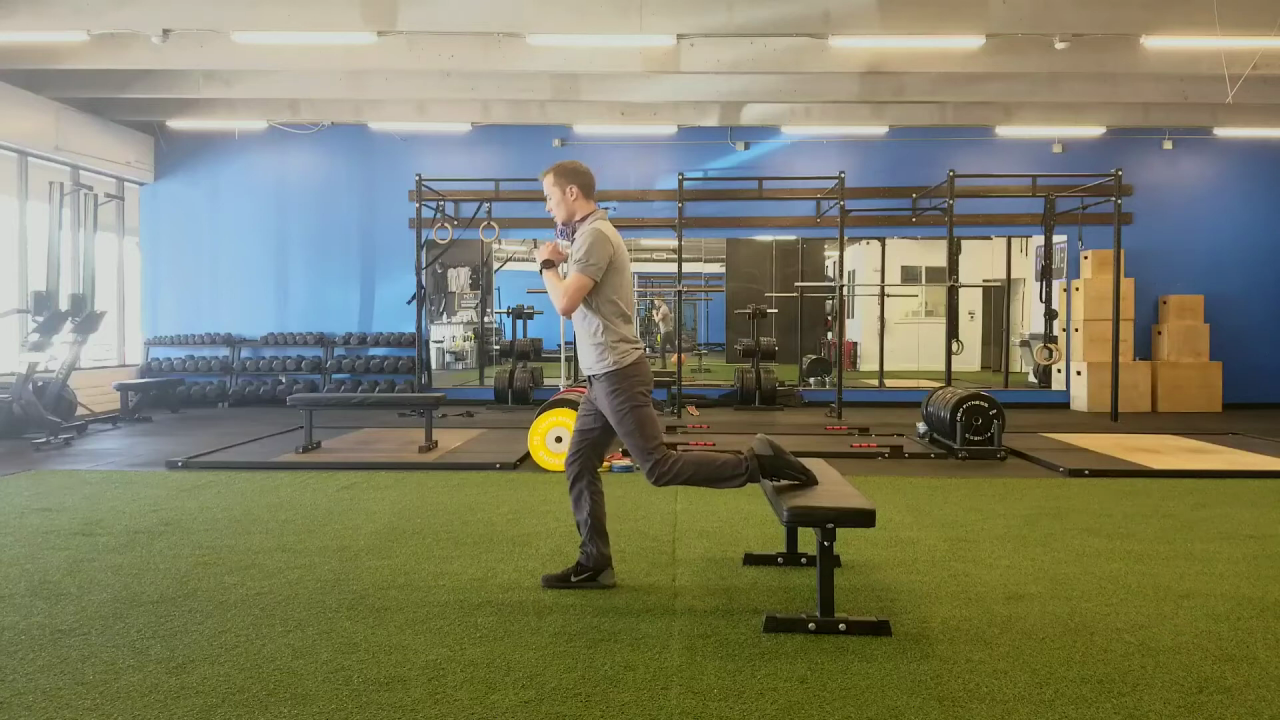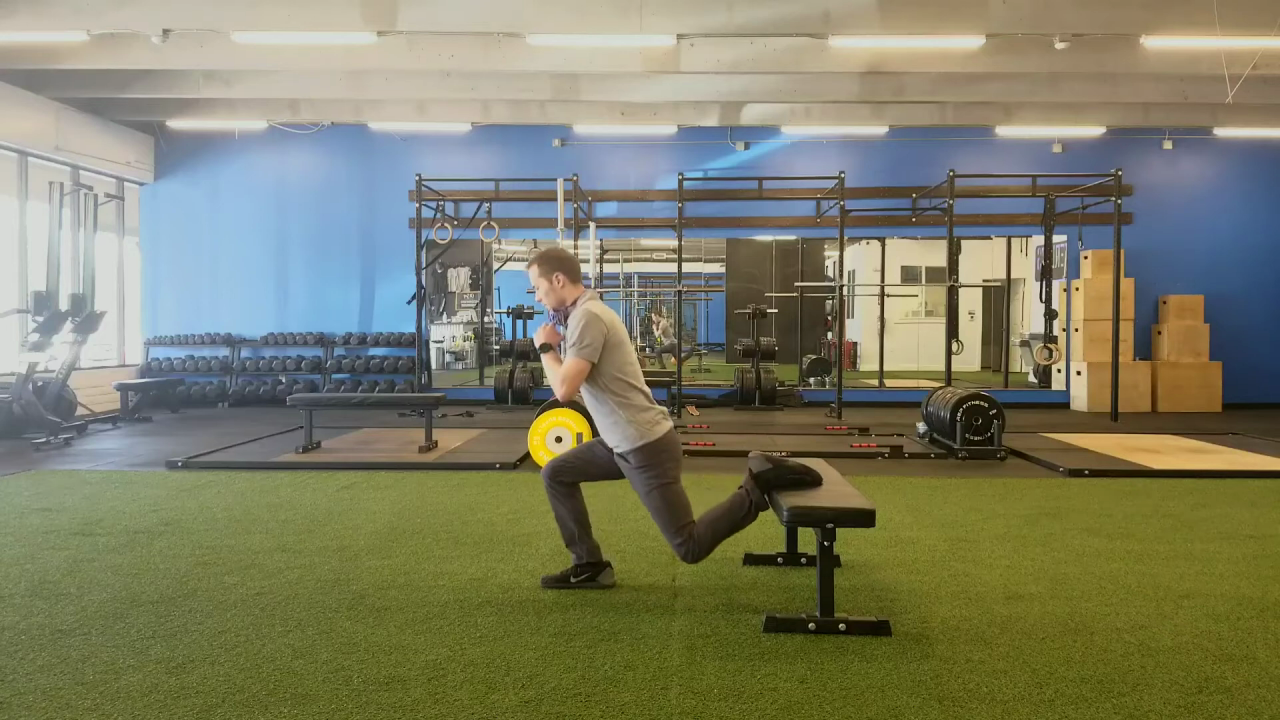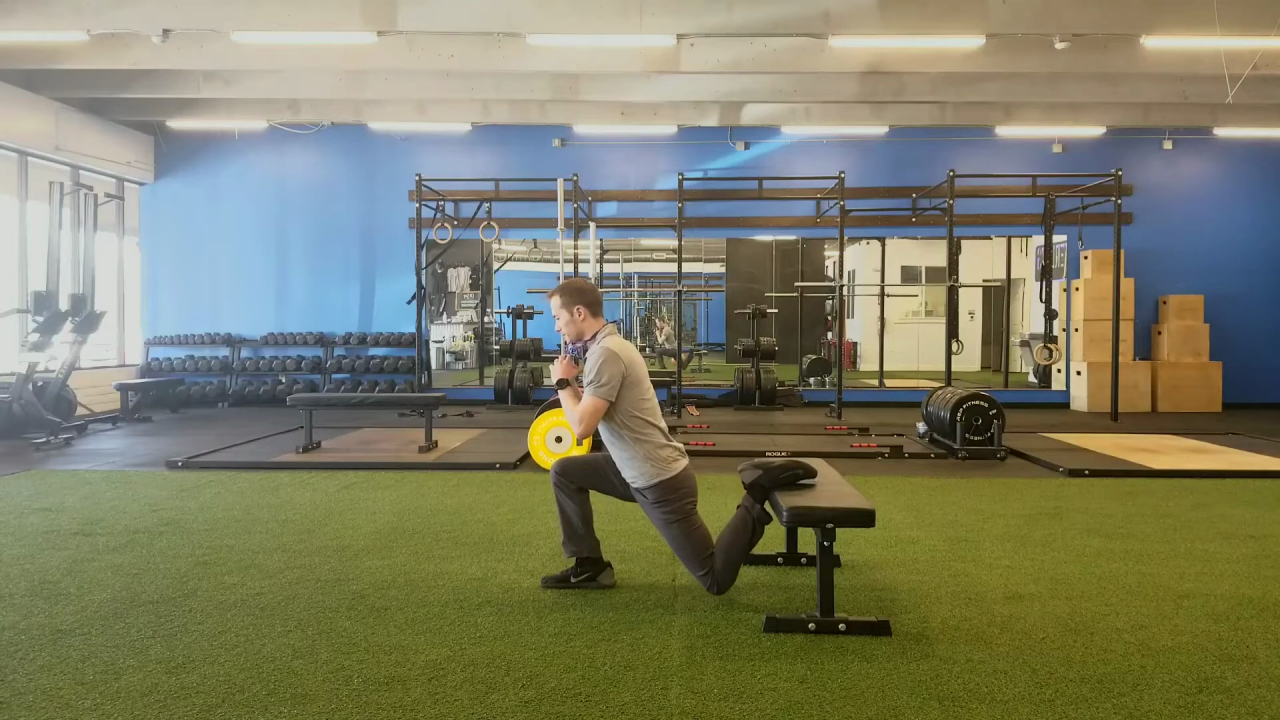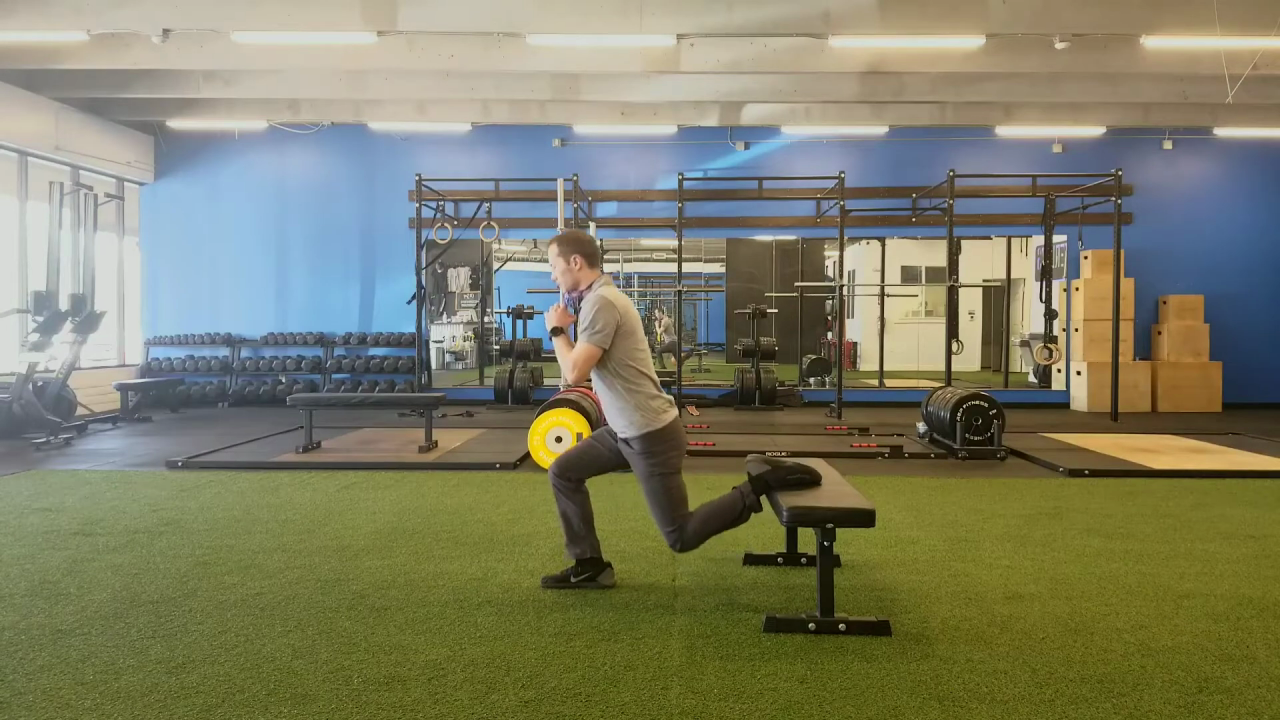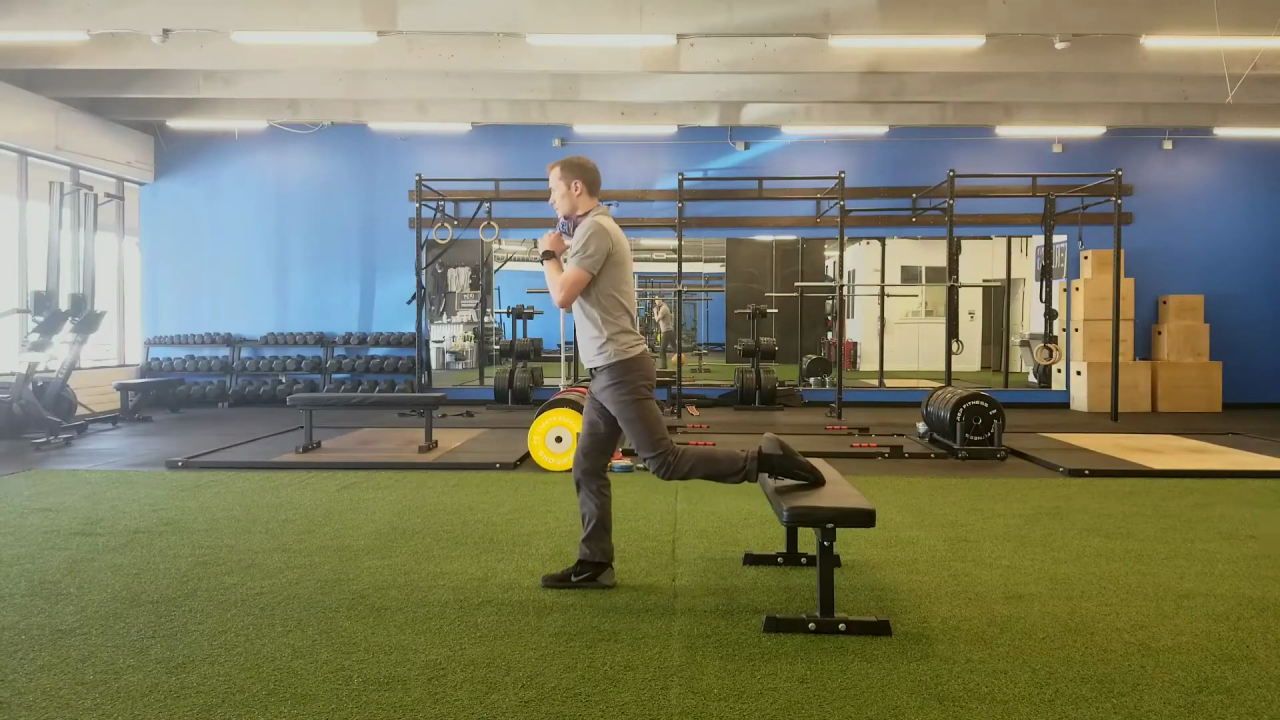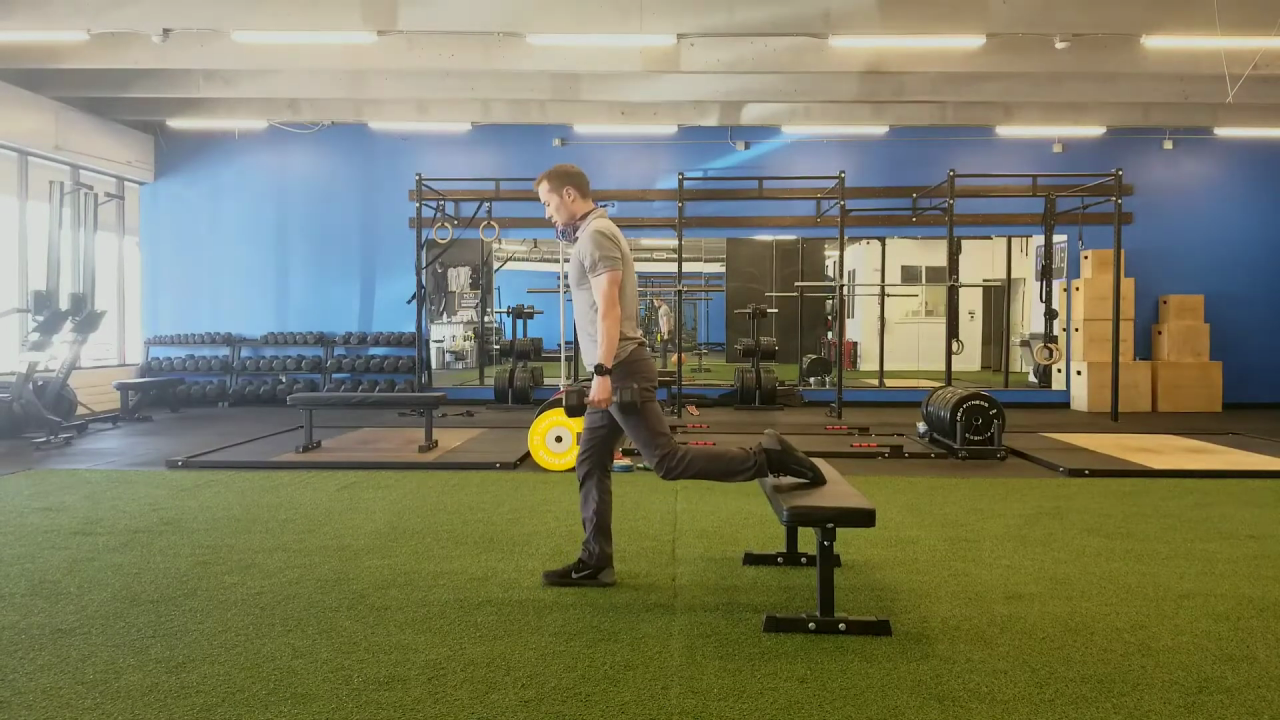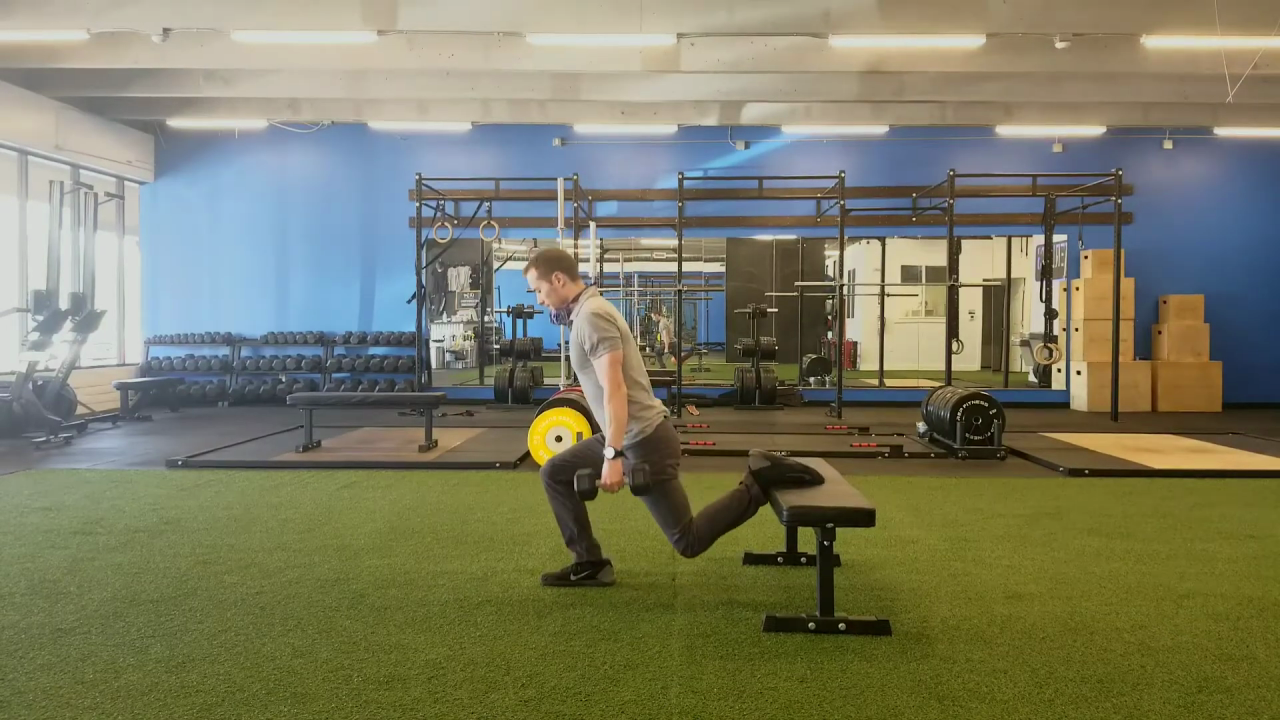
dt=0.7s
person 1, frame 1
left shoulder: (594, 235)
right shoulder: (592, 233)
left elbow: (565, 303)
left wrist: (547, 265)
right wrist: (562, 266)
left hip: (618, 375)
right hip: (603, 376)
left knee: (659, 466)
right knee: (579, 466)
left ankle: (757, 460)
right ankle: (594, 564)
person 1, frame 2
left shoulder: (586, 317)
right shoulder: (586, 312)
left elbow: (565, 389)
right elbow: (577, 384)
left wrist: (546, 348)
right wrist: (557, 347)
left hip: (645, 447)
right hip: (624, 441)
left knee: (690, 546)
right knee: (556, 474)
left ankle: (758, 484)
right ankle: (590, 565)
person 1, frame 3
left shoulder: (605, 354)
right shoulder: (609, 344)
left elbow: (582, 426)
right elbow: (592, 412)
left wrist: (563, 383)
right wrist: (572, 384)
left hip: (660, 481)
right hip: (642, 471)
left knee: (716, 578)
right knee: (564, 472)
left ankle: (760, 495)
right ankle: (590, 565)
person 1, frame 4
left shoulder: (600, 302)
right shoulder: (601, 298)
left elbow: (575, 373)
right elbow: (582, 367)
left wrist: (557, 330)
right wrist: (566, 331)
left hip: (651, 434)
right hip: (630, 430)
left knee: (681, 536)
right knee: (563, 472)
left ankle: (760, 484)
right ankle: (590, 565)
person 1, frame 5
left shoulder: (594, 229)
right shoulder: (595, 228)
left elbow: (563, 296)
left wrist: (549, 255)
right wrist: (563, 254)
left hip: (620, 369)
right hip: (606, 371)
left knee: (665, 461)
right knee: (587, 468)
left ankle: (764, 459)
right ankle: (594, 565)
person 1, frame 6
left shoulder: (596, 234)
right shoulder: (593, 234)
left elbow: (609, 308)
left wrist: (603, 372)
right wrist: (602, 372)
left hip: (620, 369)
right hip: (612, 370)
left knee: (667, 460)
right knee: (591, 466)
left ankle: (766, 457)
right ankle: (594, 563)
person 1, frame 7
left shoulder: (592, 316)
right shoulder: (588, 312)
left elbow: (614, 389)
left wrist: (612, 456)
right wrist: (611, 448)
left hip: (643, 440)
right hip: (628, 435)
left knee: (688, 540)
right knee: (555, 473)
left ankle: (760, 481)
right ankle: (590, 563)
